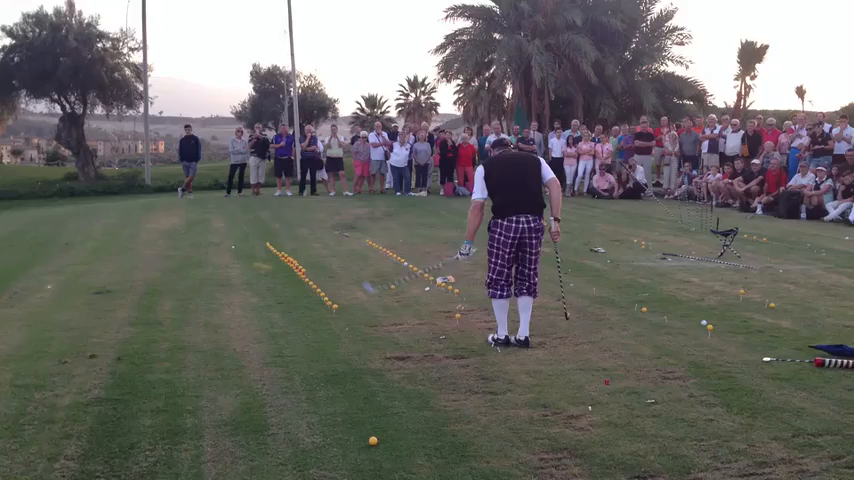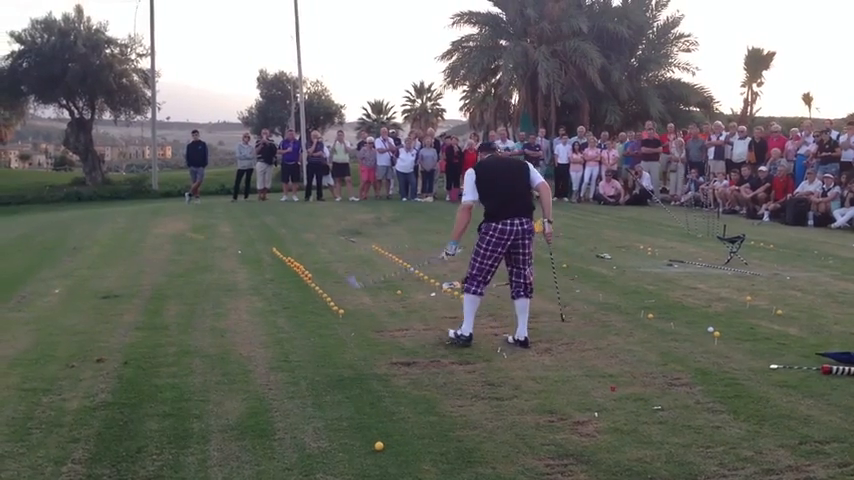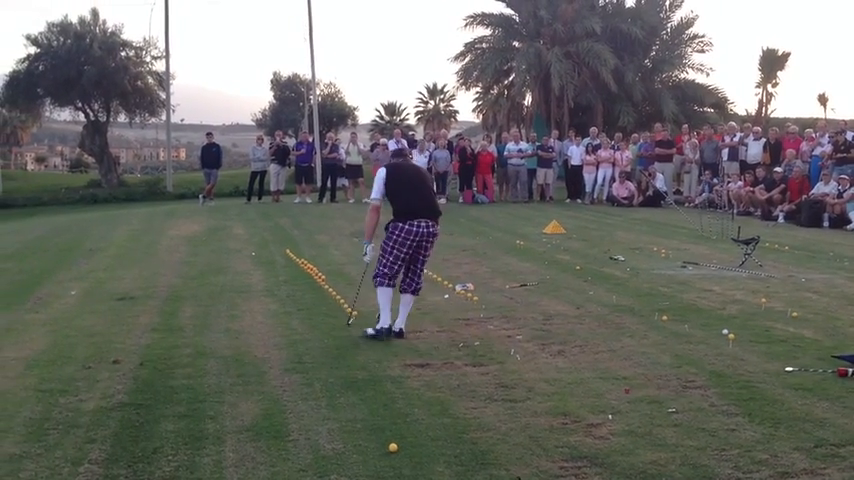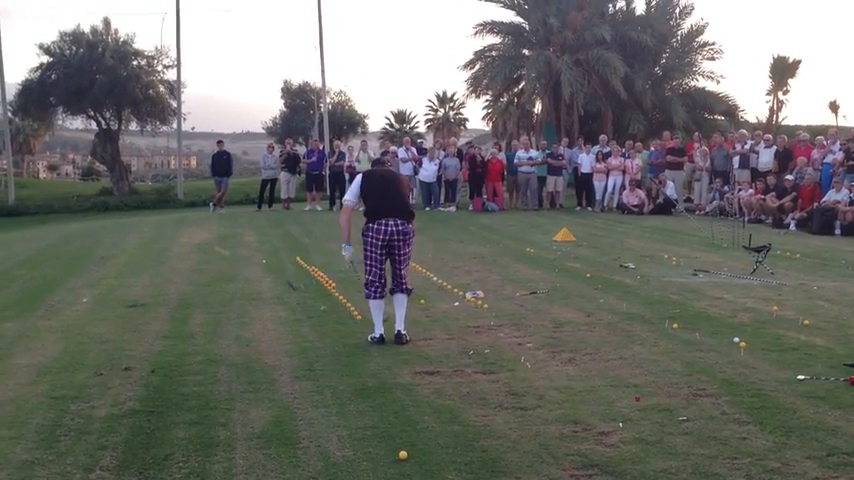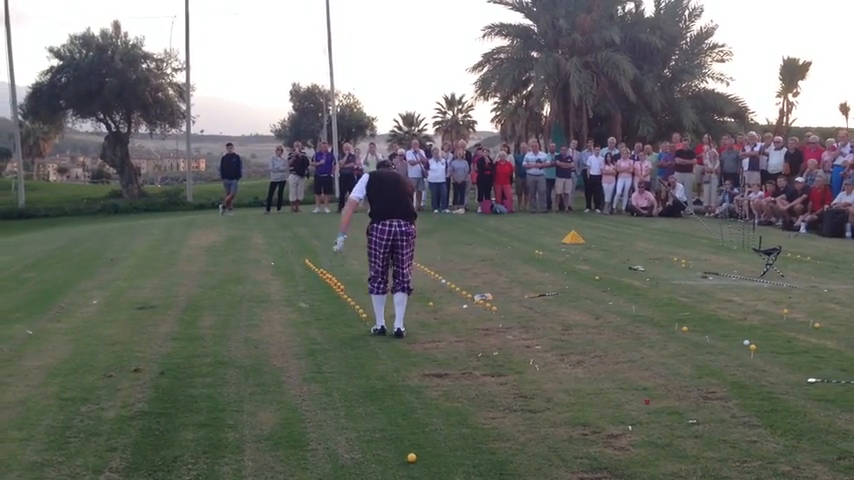
dt=1s
person 1, frame 1
left shoulder: (486, 166)
right shoulder: (535, 160)
left elbow: (477, 207)
right elbow: (554, 185)
left wrist: (468, 241)
right wrist: (555, 219)
left hip: (504, 223)
right hip: (534, 222)
left knee: (498, 280)
right knee: (527, 278)
left ankle: (501, 335)
right ankle: (523, 334)
person 1, frame 2
left shoulder: (475, 171)
right shoulder: (521, 163)
left elbow: (466, 208)
right elbow: (544, 189)
left wrist: (454, 241)
right wrist: (547, 222)
left hip: (496, 226)
right hip: (524, 224)
left knee: (476, 277)
right knee: (521, 279)
left ankle: (465, 332)
right ankle: (522, 335)
person 1, frame 3
left shoulder: (385, 170)
right shoulder: (423, 173)
left elbow: (374, 208)
left wrist: (368, 242)
left hip: (404, 224)
right hip: (431, 226)
left knee: (384, 273)
right knee: (413, 276)
left ankle: (384, 324)
right ankle: (400, 326)
person 1, frame 4
left shoulder: (363, 177)
right shoulder: (401, 179)
left elbow: (347, 208)
left wrist: (346, 244)
left hip: (376, 226)
right hip: (404, 226)
left knee: (374, 281)
right knee: (400, 280)
left ankle: (378, 332)
right ankle: (400, 330)
person 1, frame 5
left shoulder: (369, 178)
right shoulder: (406, 183)
left elbow: (351, 204)
left wrist: (341, 234)
left hip: (380, 227)
right hip: (406, 227)
left knee: (378, 276)
right knee: (402, 278)
left ankle: (379, 325)
right ankle: (399, 326)
